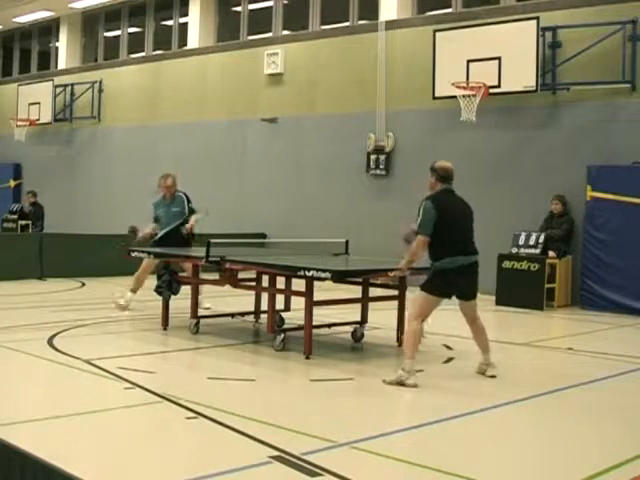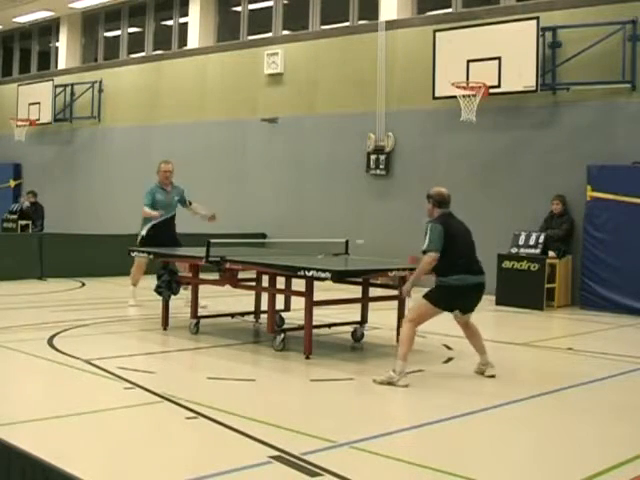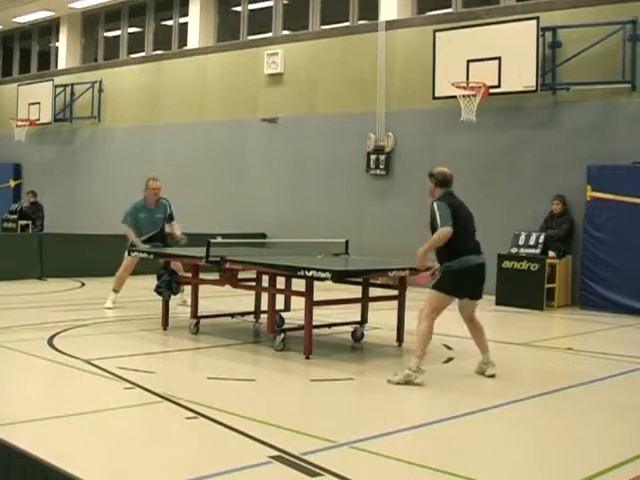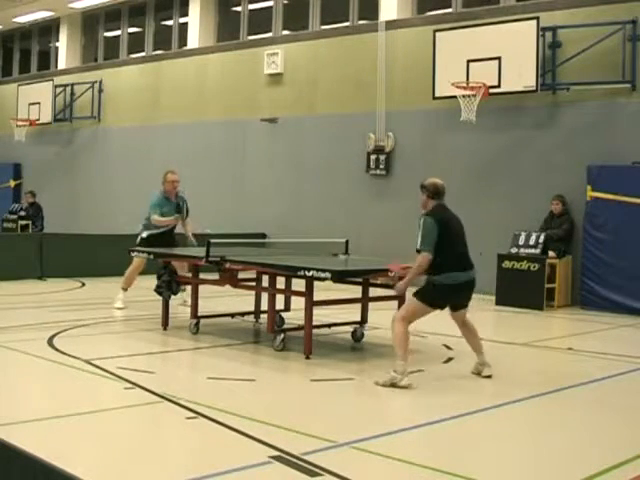
dt=0.4s
person 1, frame 1
left shoulder: (431, 202)
right shoulder: (464, 205)
left elbow: (421, 239)
left wrist: (406, 260)
right wrist: (426, 247)
left hip: (445, 270)
right hip: (469, 266)
left knee: (415, 317)
right knee: (472, 316)
left ankle: (407, 371)
right ankle: (487, 363)
person 1, frame 2
left shoulder: (436, 224)
right shoulder: (459, 225)
left elbow: (432, 257)
left wrist: (411, 281)
right wrist: (429, 270)
left hip: (453, 285)
right hip: (477, 284)
left knee: (410, 320)
right knee: (463, 321)
left ankle: (398, 372)
right ankle: (486, 364)
person 1, frame 3
left shoulder: (440, 203)
right shoulder: (460, 205)
left elbow: (445, 231)
left wrist: (423, 250)
right wrist: (441, 265)
left hip: (457, 268)
right hip: (476, 266)
left knee: (426, 315)
right knee: (468, 316)
left ankle: (414, 370)
right ankle: (487, 363)
person 1, frame 4
left shoulder: (429, 218)
right shoulder: (453, 218)
left elbow: (426, 257)
left wrist: (406, 281)
right wrist: (415, 270)
left hip: (445, 282)
right hip: (466, 280)
left knee: (401, 319)
right knee: (461, 320)
left ankle: (400, 373)
right ankle: (483, 364)
person 2, frame 1
left shoulder: (182, 198)
right shoulder: (158, 204)
left elbow: (194, 216)
right elbow: (156, 225)
left wrist: (190, 224)
right wrist: (144, 233)
left hip: (182, 242)
right hip: (163, 241)
right knee: (145, 267)
right ankle: (127, 299)
person 2, frame 2
left shoulder: (178, 191)
right shoulder: (152, 191)
left elbow: (190, 206)
right elbow: (144, 211)
left wrist: (206, 215)
right wrist: (155, 214)
left hip: (169, 234)
right hip: (150, 233)
left knee: (183, 264)
right knee: (139, 264)
right ankle: (133, 294)
person 2, frame 3
left shoulder: (165, 204)
right shoulder: (136, 206)
left elbow: (172, 222)
right elbow: (129, 228)
left wrist: (178, 233)
right wrist: (140, 245)
left hip: (159, 241)
right hip: (139, 241)
left knee: (178, 267)
right knee: (126, 266)
left ankle: (182, 297)
right ankle: (112, 298)
person 2, frame 4
left shoulder: (181, 200)
right shoulder: (158, 199)
left elbow: (185, 219)
right elbow: (154, 219)
left wrist: (189, 234)
right wrist: (171, 220)
left hip: (168, 238)
right hip: (149, 236)
left knee: (182, 265)
right knee: (137, 265)
left ankle: (184, 297)
right ankle: (120, 297)
